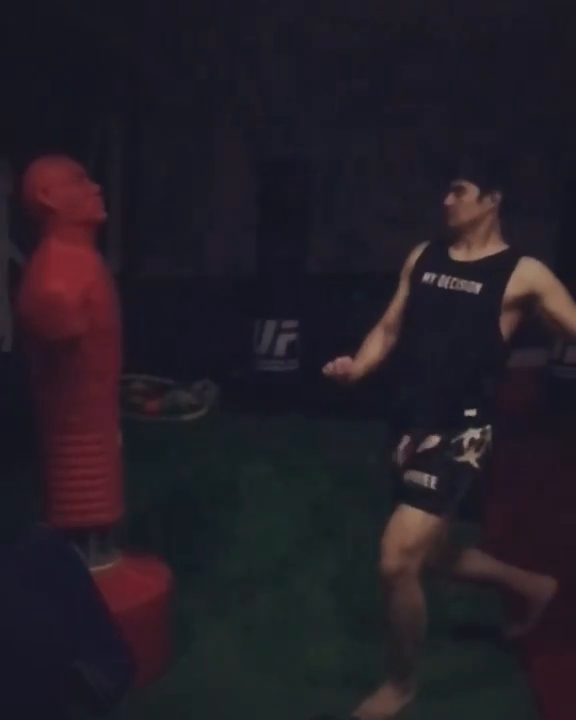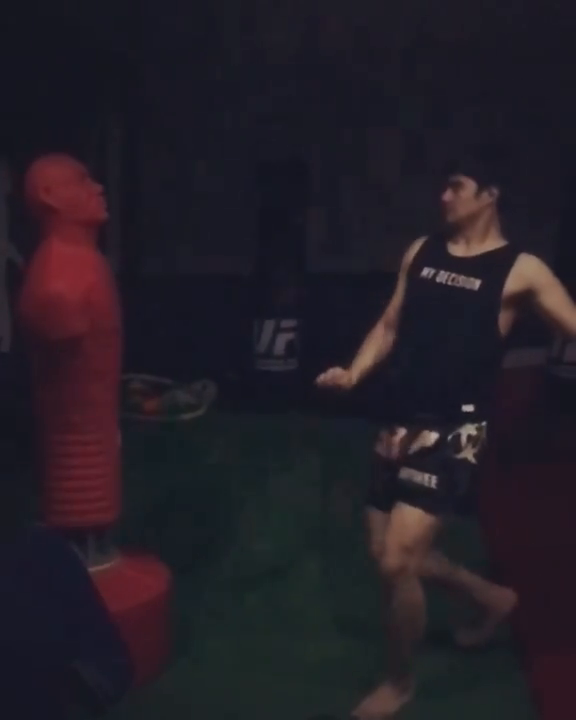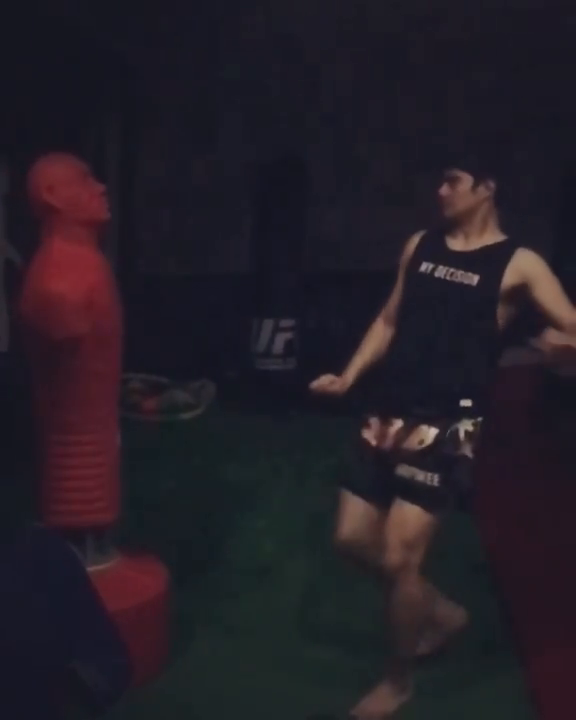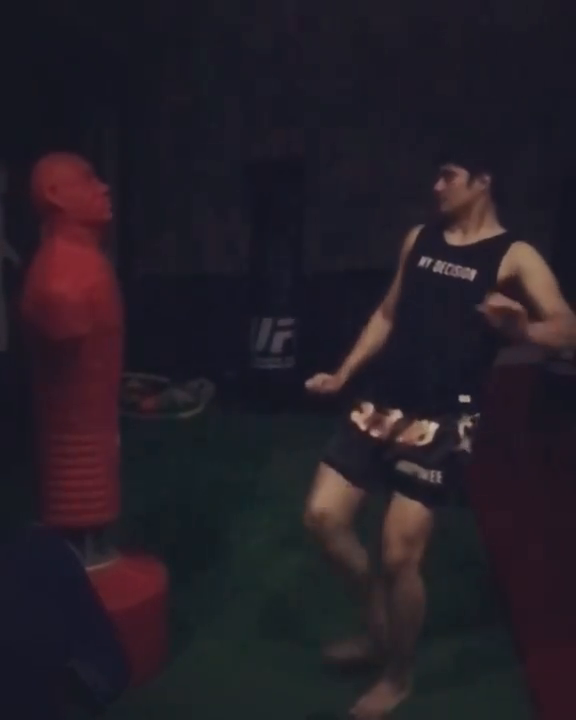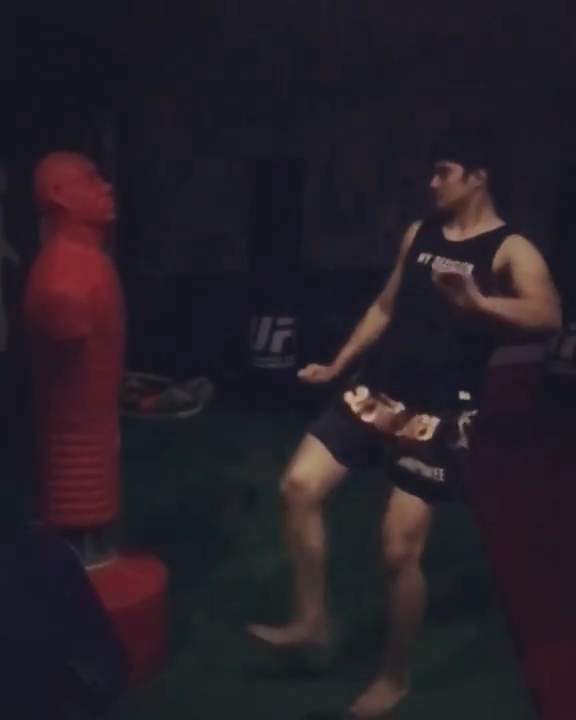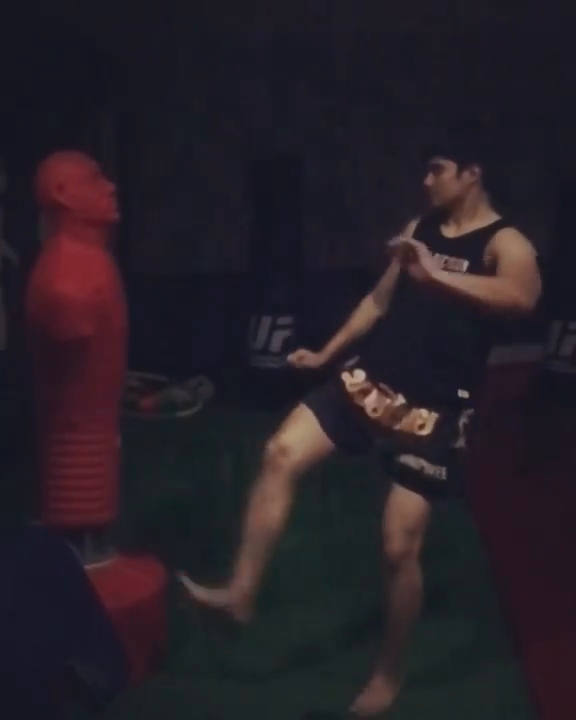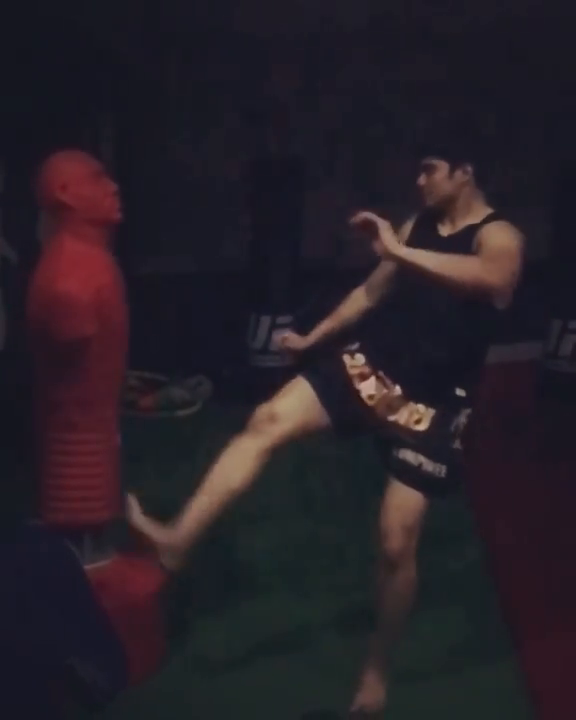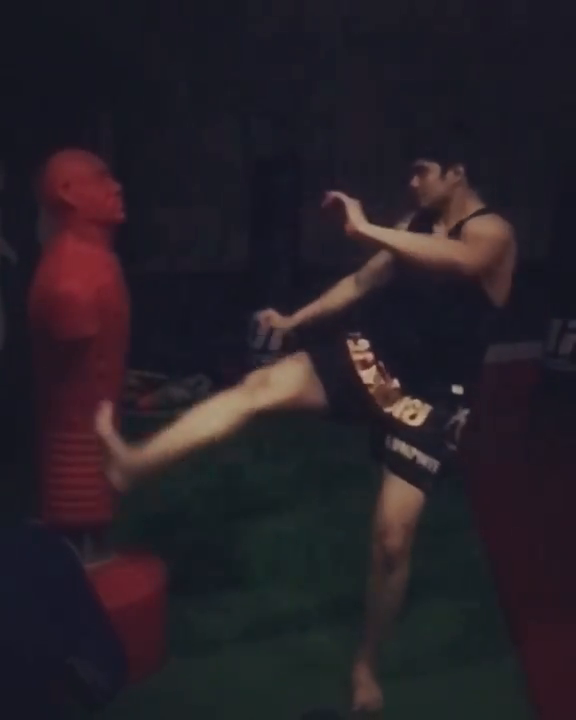
dt=0.2s
person 1, frame 1
left shoulder: (522, 273)
right shoulder: (422, 256)
left elbow: (571, 326)
right elbow: (389, 329)
right wrist: (356, 365)
left hip: (461, 435)
right hip: (416, 430)
left knee: (396, 561)
right knee: (439, 555)
right ankle: (534, 588)
person 1, frame 2
left shoulder: (520, 269)
right shoulder: (421, 251)
right elbow: (389, 326)
right wrist: (352, 373)
left hip: (454, 431)
right hip: (401, 424)
left knee: (397, 561)
right knee: (390, 550)
right ankle: (490, 598)
person 1, frame 3
left shoulder: (517, 263)
right shoulder: (419, 245)
right wrist: (347, 377)
left hip: (447, 426)
right hip: (389, 415)
left knee: (398, 558)
right knee: (352, 538)
right ankle: (440, 613)
person 1, frame 4
left shoulder: (514, 256)
right shoulder: (419, 238)
left wrist: (523, 323)
right wrist: (343, 373)
left hip: (442, 420)
right hip: (380, 405)
left knee: (398, 556)
right knee: (323, 515)
right ankle: (379, 625)
person 1, frame 5
left shoulder: (511, 250)
right shoulder: (419, 233)
left elbow: (547, 314)
left wrist: (477, 302)
right wrist: (335, 365)
left hip: (438, 413)
right hip: (375, 392)
left knee: (398, 552)
right knee: (297, 485)
right ankle: (310, 618)
person 1, frame 6
left shoulder: (506, 243)
right shoulder: (419, 229)
left elbow: (523, 297)
left wrist: (437, 275)
right wrist: (325, 353)
left hip: (435, 408)
right hip: (372, 379)
left knee: (398, 548)
right knee: (279, 453)
right ankle: (241, 591)
person 1, frame 7
left shoulder: (498, 236)
right shoulder: (418, 226)
left elbow: (494, 279)
right elbow: (371, 290)
left wrist: (398, 250)
right wrist: (312, 338)
left hip: (432, 403)
right hip: (368, 366)
left knee: (395, 545)
right knee: (267, 420)
left ankle: (377, 670)
right ankle: (176, 538)
person 1, frame 8
left shoulder: (491, 232)
right shoulder: (416, 226)
left elbow: (460, 260)
right elbow: (362, 281)
left wrist: (366, 228)
right wrist: (295, 320)
left hip: (429, 400)
right hip: (369, 360)
left knee: (391, 541)
right knee: (260, 385)
left ankle: (365, 666)
right ankle: (135, 461)
person 2, frame 1
left shoulder: (82, 258)
right shoulder: (56, 275)
right elbow: (63, 363)
left hip: (95, 420)
right hip: (77, 428)
left knee: (94, 526)
right knee: (84, 534)
person 2, frame 2
left shoulder: (83, 259)
right shoulder: (58, 275)
right elbow: (63, 365)
left hip: (95, 421)
right hip: (77, 429)
left knee: (93, 527)
right knee: (82, 534)
person 2, frame 3
left shoulder: (84, 258)
right shoulder: (58, 275)
right elbow: (64, 361)
left hip: (94, 420)
right hip: (76, 427)
left knee: (92, 521)
right knee: (82, 530)
person 2, frame 4
left shoulder: (85, 260)
right shoulder: (60, 276)
right elbow: (65, 344)
left hip: (93, 417)
right hip: (77, 427)
left knee: (94, 527)
right knee: (84, 536)
person 2, frame 5
left shoulder: (86, 257)
right shoulder: (63, 274)
right elbow: (67, 361)
left hip: (94, 420)
right hip: (77, 428)
left knee: (89, 525)
right knee: (79, 529)
person 2, frame 6
left shoulder: (89, 257)
right shoulder: (66, 274)
right elbow: (70, 365)
left hip: (93, 423)
right hip: (77, 430)
left knee: (88, 528)
right knee: (79, 532)
person 2, frame 7
left shoulder: (90, 255)
right shoulder: (69, 274)
right elbow: (72, 361)
left wrist: (125, 389)
left hip: (93, 422)
right hip: (78, 429)
left knee: (89, 524)
right knee: (79, 530)
person 2, frame 8
left shoulder: (92, 255)
right shoulder: (70, 274)
right elbow: (75, 363)
left wrist: (125, 388)
left hip: (91, 420)
right hip: (78, 427)
left knee: (89, 527)
right knee: (79, 530)
